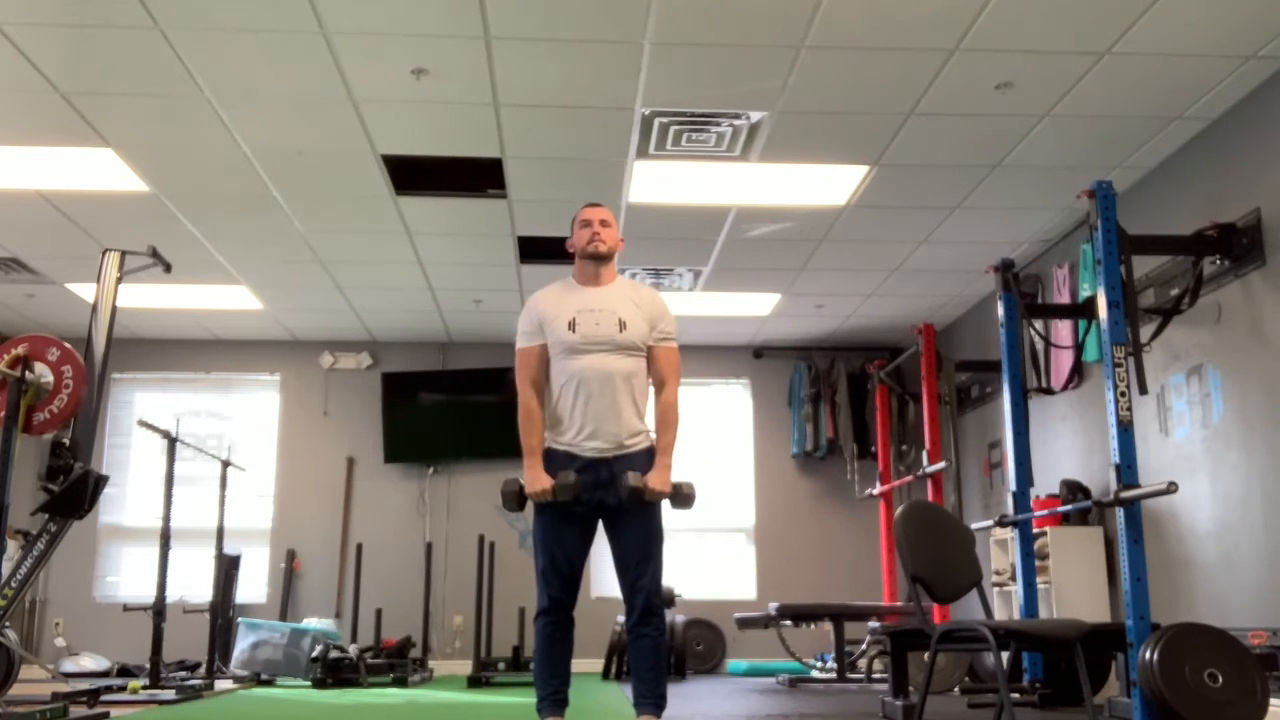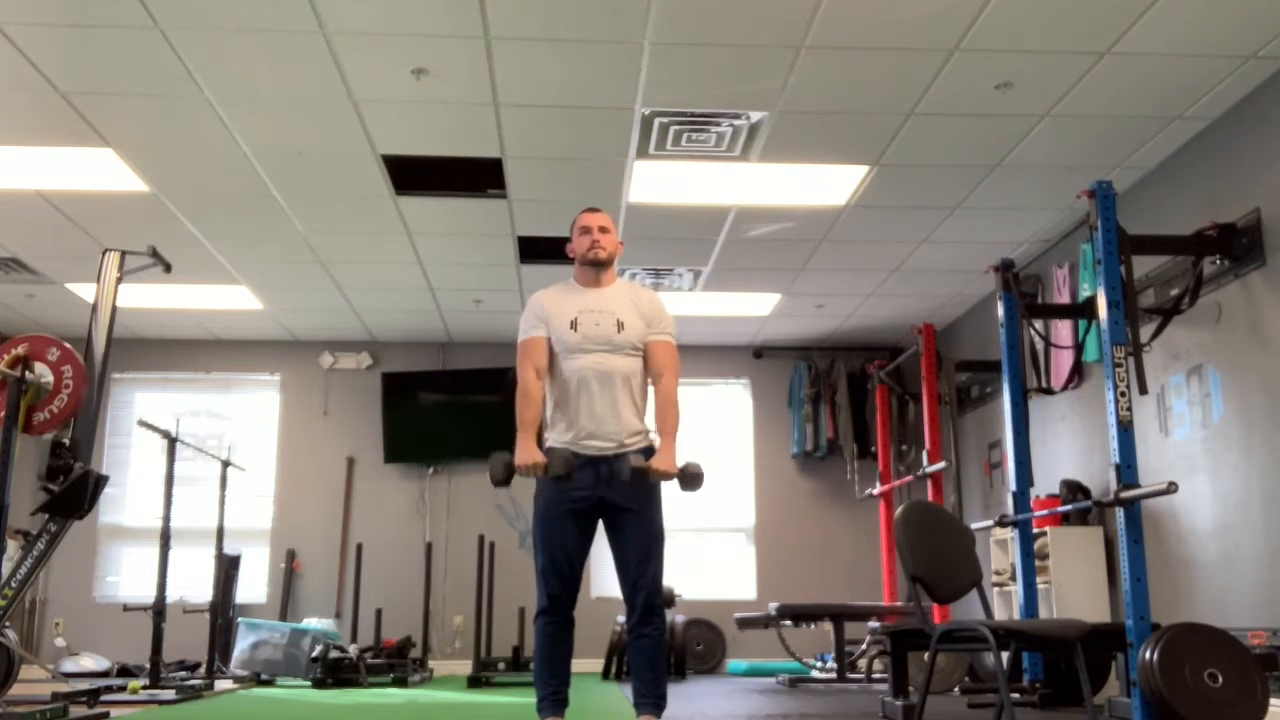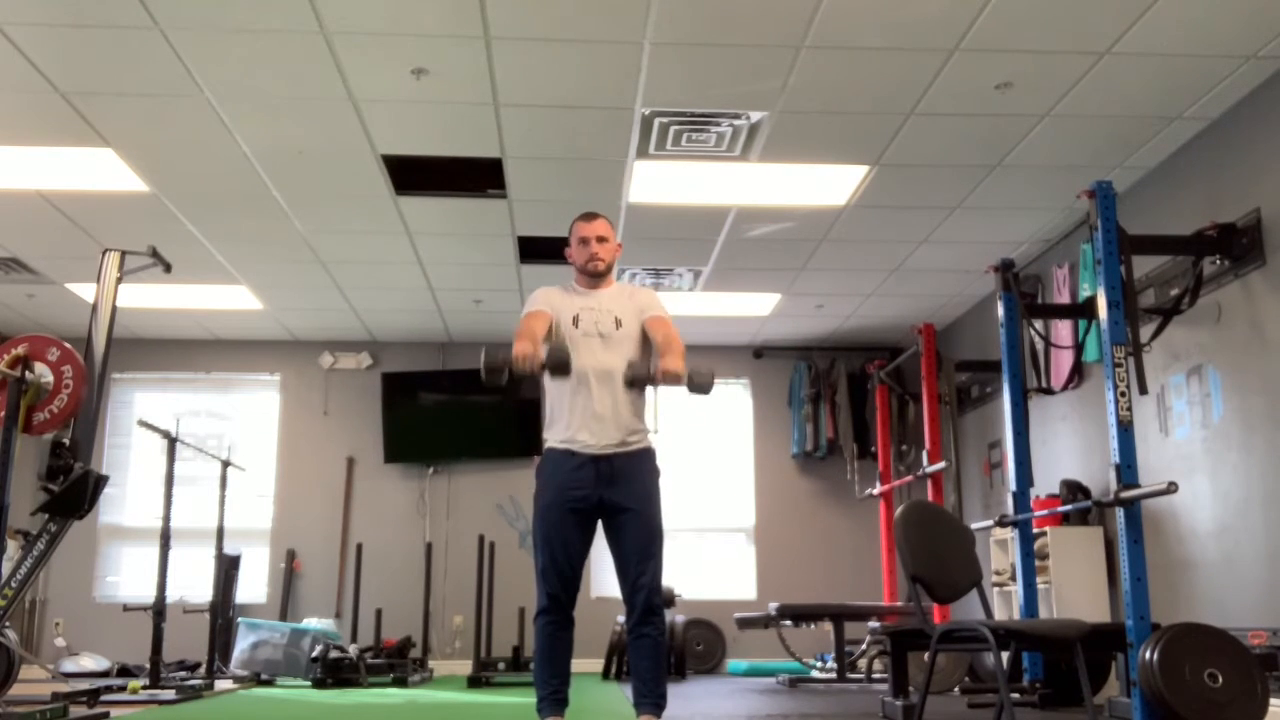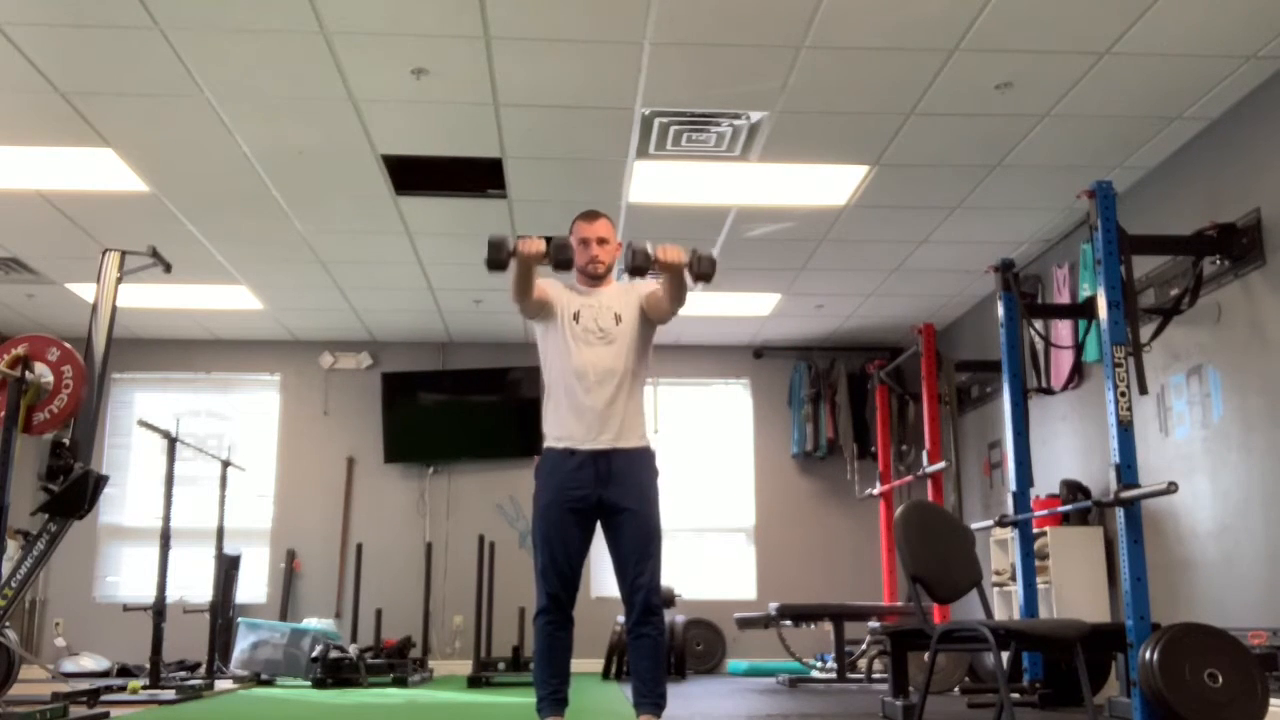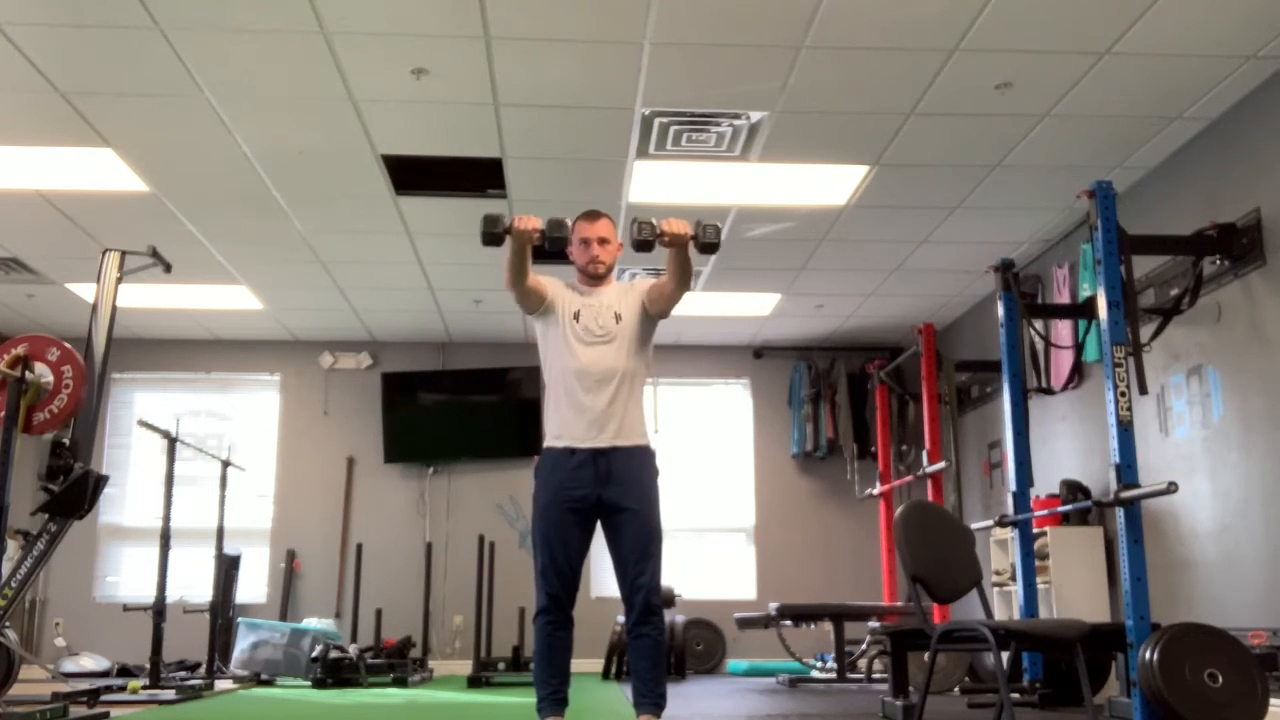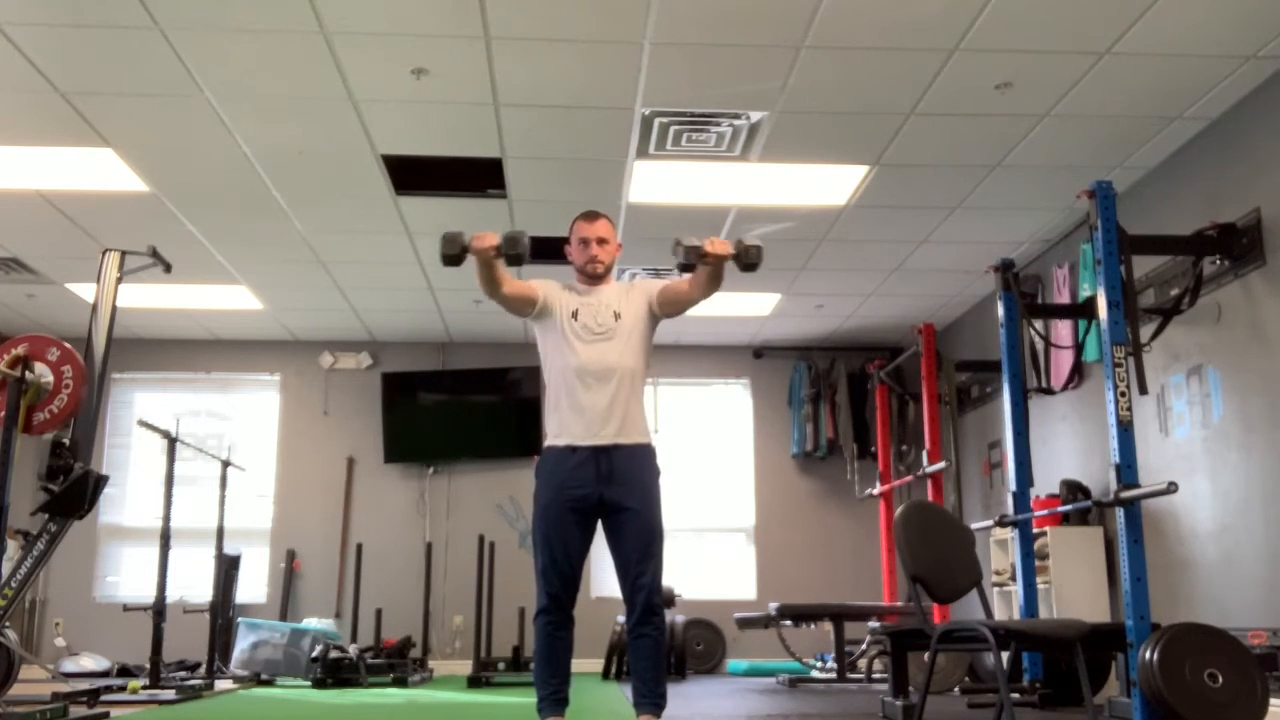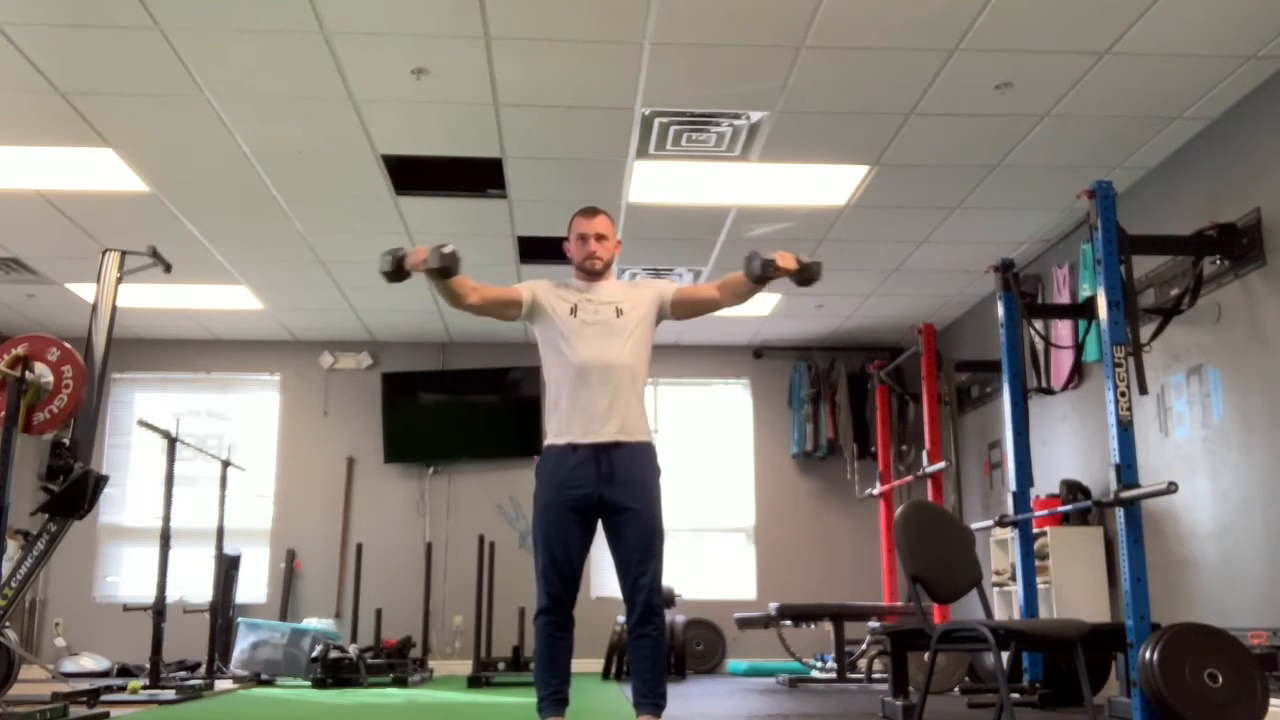
dt=0.2s
person 1, frame 1
left shoulder: (648, 303)
right shoulder: (543, 305)
left elbow: (667, 388)
right elbow: (528, 391)
left wrist: (662, 464)
right wrist: (533, 465)
left hip: (633, 465)
right hip: (564, 466)
left knee: (644, 599)
right knee: (555, 600)
person 1, frame 2
left shoulder: (645, 303)
right shoulder: (545, 303)
left elbow: (665, 375)
right elbow: (530, 374)
left wrist: (666, 442)
right wrist: (525, 441)
left hip: (632, 465)
right hip: (565, 465)
left knee: (645, 597)
right knee: (555, 599)
person 1, frame 3
left shoulder: (640, 299)
right shoulder: (551, 300)
left elbow: (664, 334)
right elbow: (531, 329)
left wrist: (674, 359)
right wrist: (524, 347)
left hip: (631, 463)
right hip: (565, 464)
left knee: (644, 597)
right knee: (555, 598)
person 1, frame 4
left shoulder: (638, 298)
right shoulder: (552, 298)
left elbow: (672, 298)
right elbow: (522, 292)
left wrist: (675, 267)
right wrist: (525, 260)
left hip: (629, 462)
right hip: (563, 462)
left knee: (643, 596)
right knee: (554, 598)
person 1, frame 5
left shoulder: (639, 298)
right shoulder: (550, 298)
left elbow: (677, 285)
right elbow: (517, 281)
left wrist: (678, 250)
right wrist: (521, 245)
left hip: (630, 461)
right hip: (563, 462)
left knee: (643, 596)
right knee: (554, 598)
person 1, frame 6
left shoulder: (641, 297)
right shoulder: (549, 298)
left elbow: (696, 289)
right elbow: (499, 289)
left wrist: (715, 264)
right wrist: (485, 259)
left hip: (631, 459)
right hip: (564, 461)
left knee: (644, 596)
right knee: (555, 597)
person 1, frame 7
left shoulder: (645, 295)
right shoulder: (544, 296)
left elbow: (717, 293)
right elbow: (472, 297)
left wrist: (766, 273)
right wrist: (435, 272)
left hip: (631, 457)
right hip: (564, 460)
left knee: (644, 596)
right knee: (554, 598)
